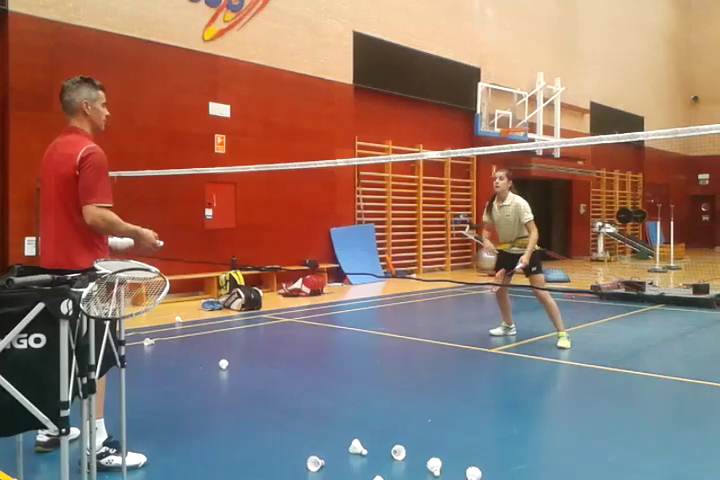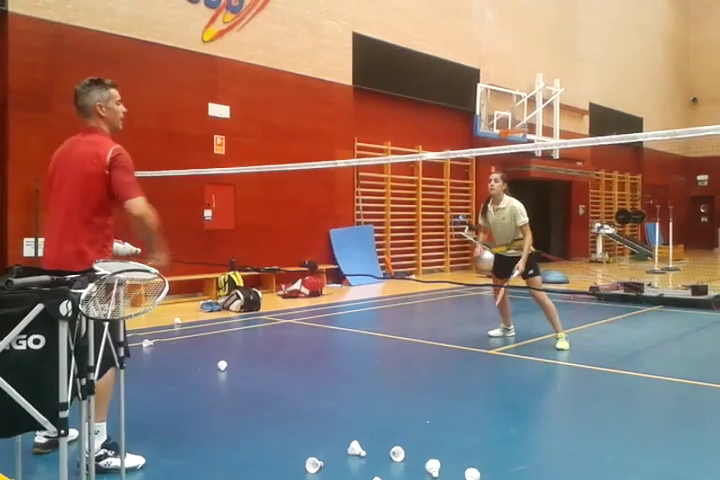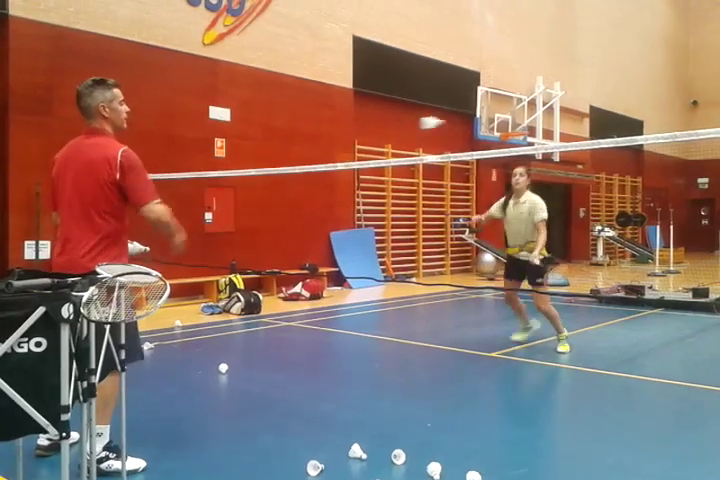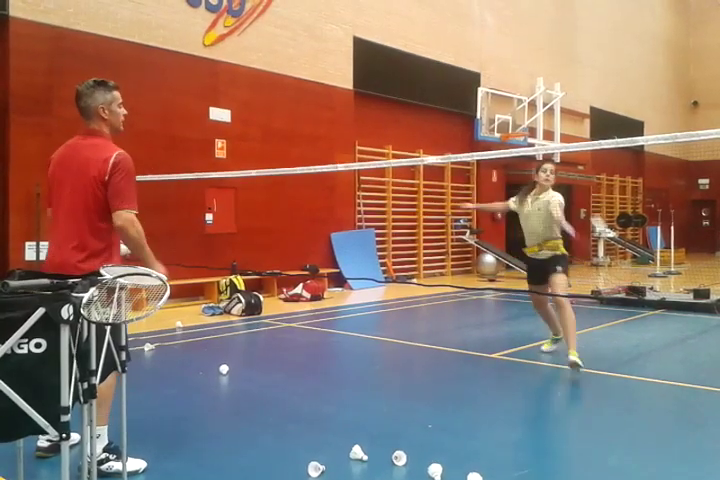
dt=0.4s
person 1, frame 1
left shoulder: (53, 150)
right shoulder: (89, 153)
right elbow: (94, 216)
left wrist: (112, 239)
right wrist: (137, 233)
left hip: (56, 267)
right hip: (83, 270)
left ankle: (49, 429)
right ankle: (99, 446)
person 1, frame 2
left shoulder: (63, 151)
right shoulder: (111, 153)
right elbow: (138, 210)
right wrist: (157, 249)
left hip: (55, 266)
right hip: (87, 269)
right knee: (103, 358)
left ankle: (48, 430)
right ankle: (99, 446)
person 1, frame 3
left shoulder: (64, 155)
right shoulder: (119, 155)
left elbow: (59, 216)
right elbow: (155, 211)
right wrist: (176, 232)
left hip: (66, 269)
right knee: (111, 361)
left ankle: (51, 434)
right ankle: (100, 451)
person 1, frame 4
left shoulder: (61, 154)
right shoulder: (115, 159)
left elbow: (54, 213)
right elbow: (124, 221)
right wrist: (151, 262)
left hip: (59, 270)
right hip: (95, 273)
right knee: (106, 361)
left ankle: (51, 434)
right ankle: (100, 450)
person 2, frame 1
left shoulder: (519, 203)
right shoulder: (491, 205)
left elbow: (534, 232)
right elbow: (486, 228)
left wrist: (527, 254)
right wrist: (486, 240)
left hip: (526, 251)
right hip: (505, 251)
left knee: (541, 293)
right knee: (500, 289)
left ankle: (562, 334)
right ankle: (508, 325)
person 2, frame 2
left shoulder: (515, 206)
right shoulder: (486, 208)
left elbow: (528, 235)
right elbow: (483, 231)
left wrist: (522, 261)
right wrist: (479, 245)
left hip: (522, 253)
right hip: (501, 254)
left knee: (539, 295)
right knee: (498, 292)
left ankle: (561, 335)
right ankle: (507, 327)
person 2, frame 3
left shoulder: (536, 202)
right shoulder: (504, 203)
left elbow: (542, 231)
right elbow: (486, 218)
left wrist: (536, 252)
right wrist: (478, 218)
left hip: (532, 256)
right hip: (514, 256)
left knee: (542, 305)
right knee: (510, 297)
left ankle: (562, 335)
right ankle: (528, 324)
person 2, frame 4
left shoulder: (555, 197)
right shoulder: (523, 198)
left elbow: (558, 213)
right elbow: (502, 206)
left wrist: (562, 221)
right wrist: (476, 206)
left hip: (554, 255)
right hip: (533, 256)
left knee: (560, 298)
right knee: (539, 304)
left ankle: (572, 353)
right ankle: (556, 335)
